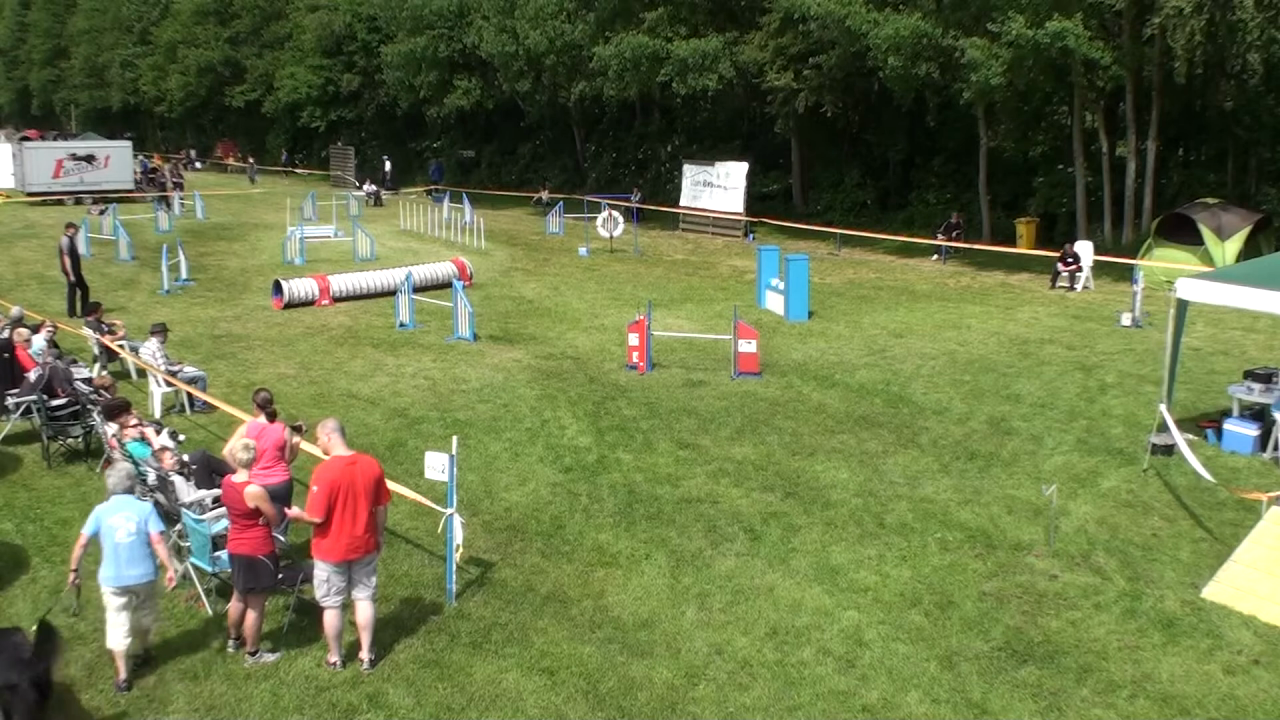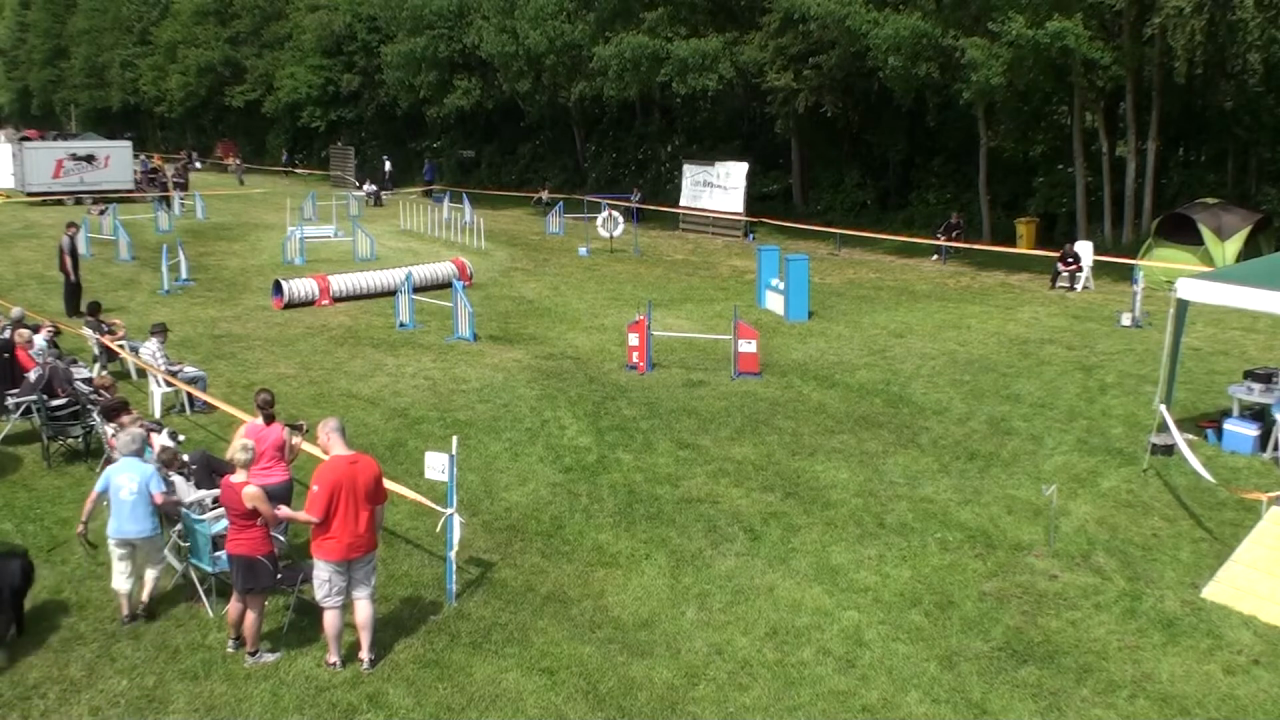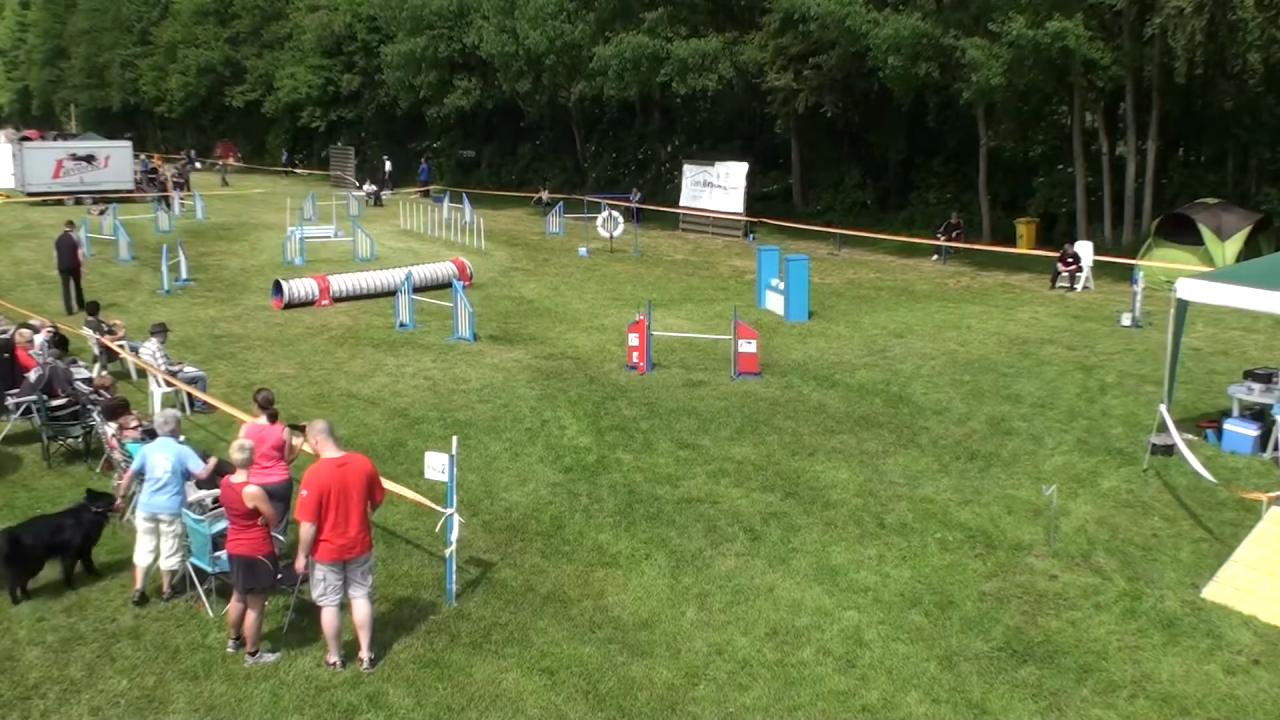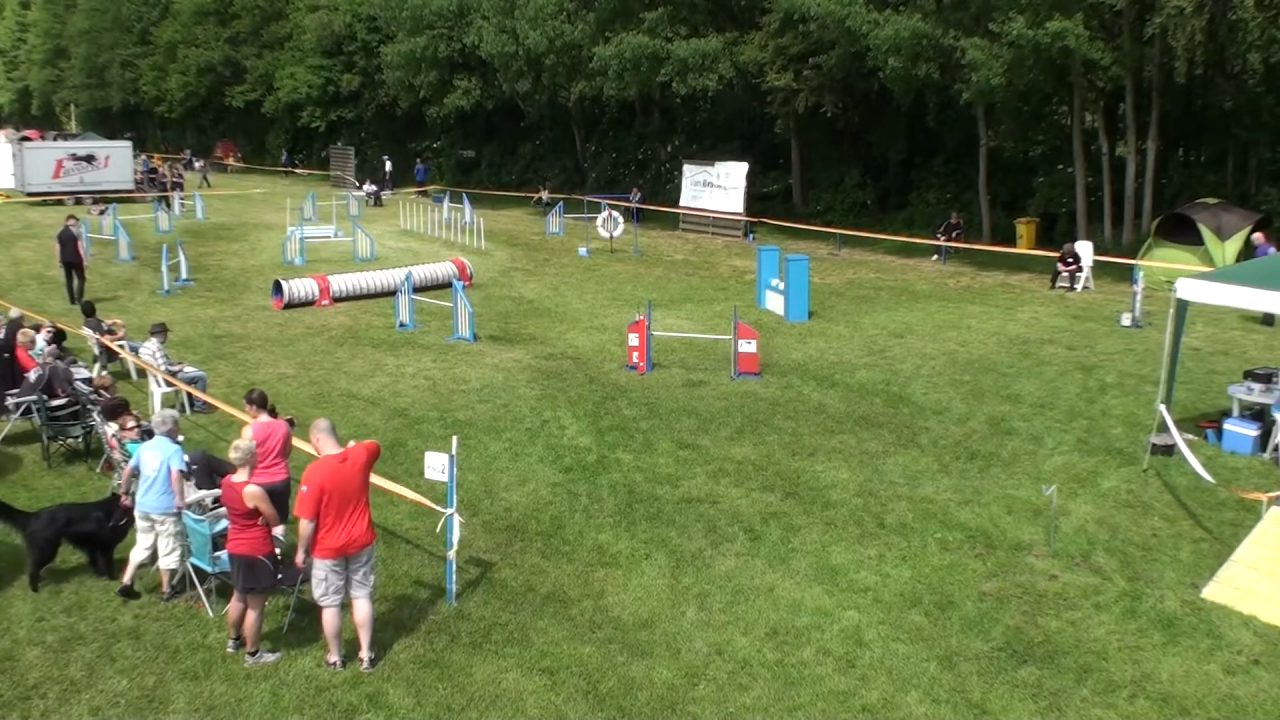
dt=1s
person 1, frame 1
left shoulder: (324, 471)
right shoulder: (371, 464)
left elbow: (316, 517)
right elbow: (381, 507)
left wrist: (298, 515)
right wrist: (379, 536)
left hip: (331, 550)
right hip: (364, 545)
left knee: (331, 604)
right knee: (364, 598)
left ankle: (335, 657)
right ankle: (366, 655)
person 1, frame 2
left shoulder: (326, 471)
right shoulder: (370, 464)
left elbow: (315, 517)
right elbow: (379, 507)
left wrist: (290, 515)
right wrist: (374, 535)
left hip: (332, 549)
right hip: (363, 545)
left knee: (332, 604)
right knee: (363, 598)
left ankle: (334, 657)
right ankle: (366, 655)
person 1, frame 3
left shoulder: (314, 474)
right shoulder: (363, 463)
left elbow: (308, 523)
right elbow: (377, 501)
left wrist: (301, 556)
left hip: (327, 550)
right hip: (360, 545)
left knee: (329, 603)
right knee: (361, 597)
left ankle: (334, 657)
right ankle: (366, 654)
person 1, frame 4
left shoulder: (315, 471)
right shoulder: (361, 455)
left elbow: (307, 520)
right elbow: (374, 445)
left wrist: (301, 551)
right wrist: (351, 446)
left hip: (327, 549)
right hip: (361, 543)
left knee: (330, 604)
right knee: (362, 597)
left ankle: (335, 657)
right ankle: (366, 654)
person 2, frame 1
left shoulder: (226, 482)
right shoulder: (255, 490)
right elbow: (276, 519)
left hip: (235, 547)
right hip: (257, 552)
left knee: (239, 597)
right knee: (255, 606)
left ankle: (233, 640)
right ankle: (252, 654)
person 2, frame 2
left shoulder: (225, 482)
right shoulder: (252, 491)
right elbow: (273, 519)
left hip: (234, 547)
right hip: (255, 552)
left knee: (238, 596)
right knee: (255, 606)
left ankle: (233, 640)
right ankle: (253, 654)
person 2, frame 3
left shoulder: (225, 483)
right shoulder: (253, 491)
right elbow: (274, 520)
left hip: (234, 547)
right hip: (256, 552)
left knee: (239, 596)
right knee: (255, 605)
left ankle: (234, 640)
right ankle: (253, 654)
person 2, frame 4
left shoulder: (226, 482)
right shoulder: (254, 490)
right elbow: (275, 520)
left hip: (235, 547)
right hip: (256, 552)
left knee: (239, 596)
right knee: (255, 605)
left ankle: (233, 640)
right ankle: (252, 654)
person 3, frame 1
left shoulder: (101, 510)
right shoulder: (146, 508)
left elbow: (82, 543)
right elbow: (157, 540)
left wrist: (74, 570)
right wrist: (169, 567)
left hip: (113, 579)
right hip: (143, 575)
left knee: (118, 626)
right knee: (146, 613)
left ankle: (123, 677)
right ankle: (144, 652)
person 3, frame 2
left shoulder: (111, 470)
right shoulder: (149, 470)
left elbow: (93, 498)
right elbow: (159, 500)
left wrist: (83, 522)
left hip: (117, 532)
right hip: (145, 530)
left knee: (122, 572)
right knee: (153, 564)
left ankle: (126, 612)
right ankle: (144, 601)
person 3, frame 3
left shoulder: (146, 449)
right shoulder: (182, 451)
left elbow: (128, 476)
right elbow: (203, 474)
left wrist: (120, 496)
right wrist: (212, 463)
left hip: (146, 507)
right hip: (171, 509)
left knee: (144, 549)
right knee: (170, 551)
left ankle: (138, 591)
right ankle: (166, 591)
person 3, frame 4
left shoulder: (144, 447)
right shoulder: (173, 449)
left elbow: (127, 472)
right elbow: (176, 477)
left wrist: (125, 494)
right wrist: (180, 500)
left hip: (142, 507)
right hip: (165, 508)
left knee: (143, 545)
right knee: (169, 549)
left ankle: (126, 582)
right ankle: (167, 590)
